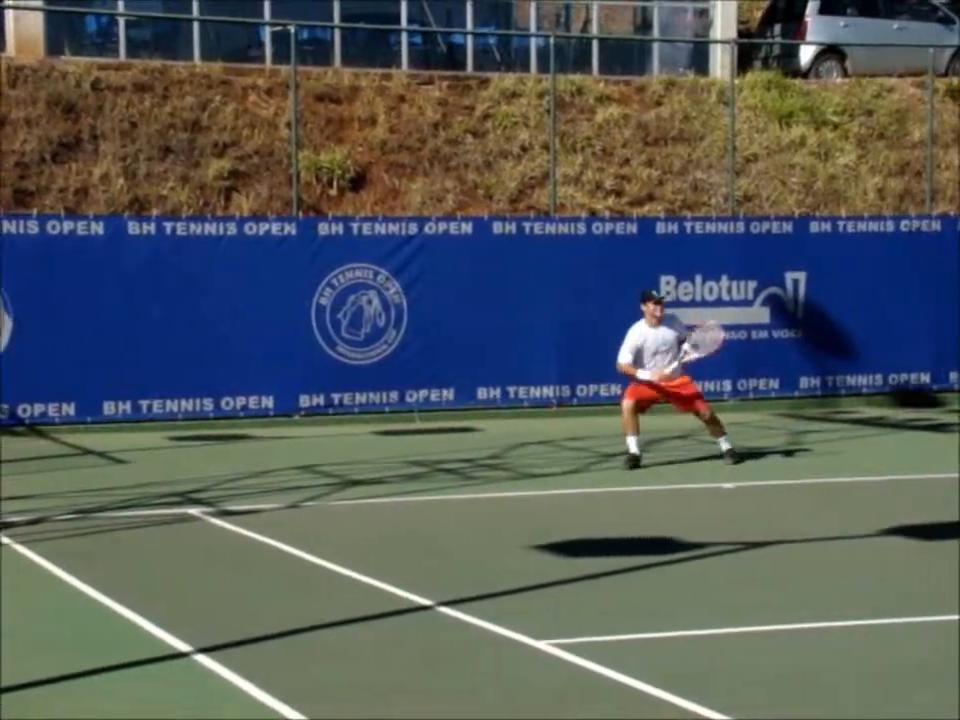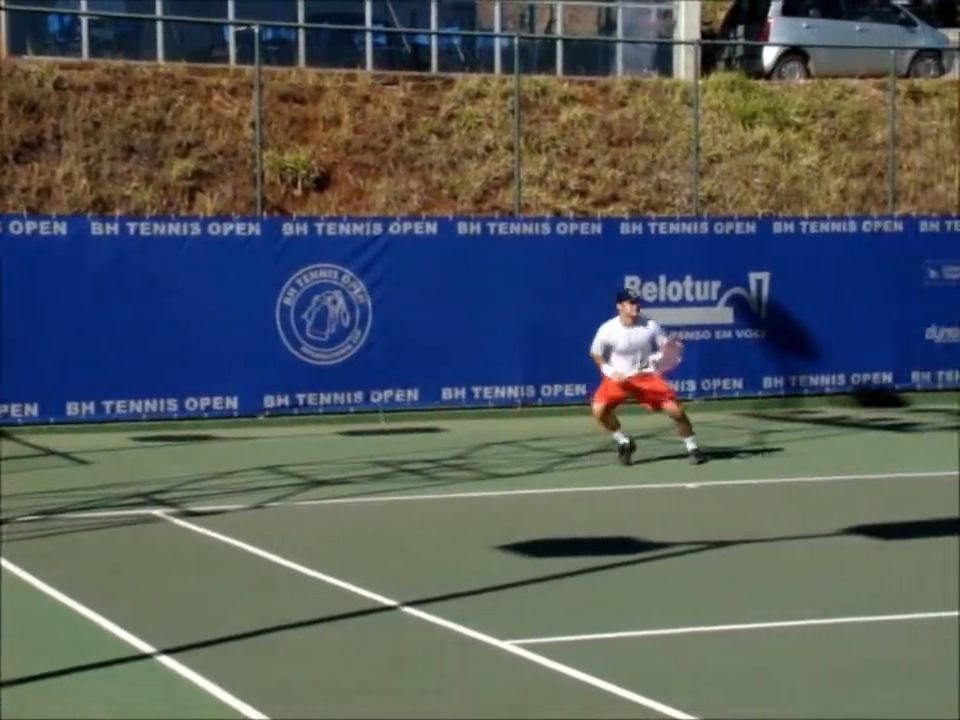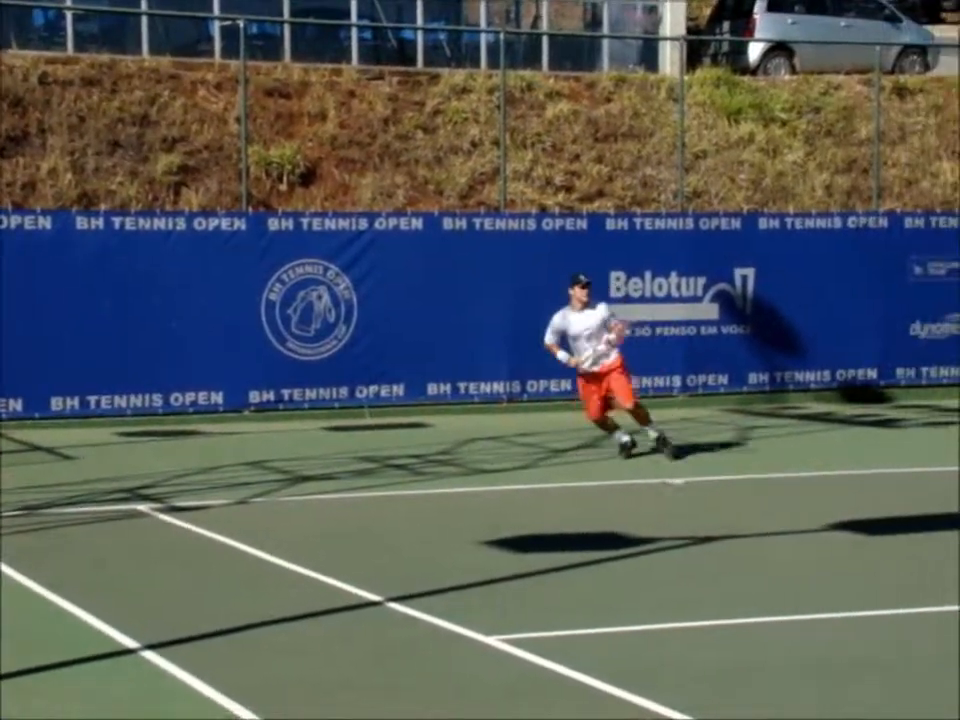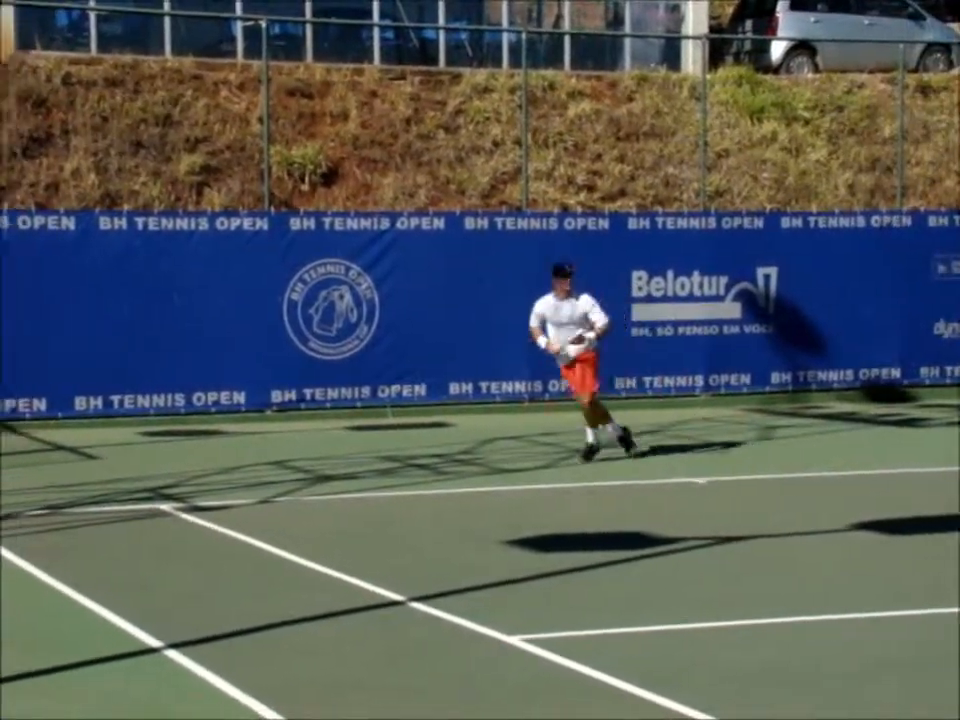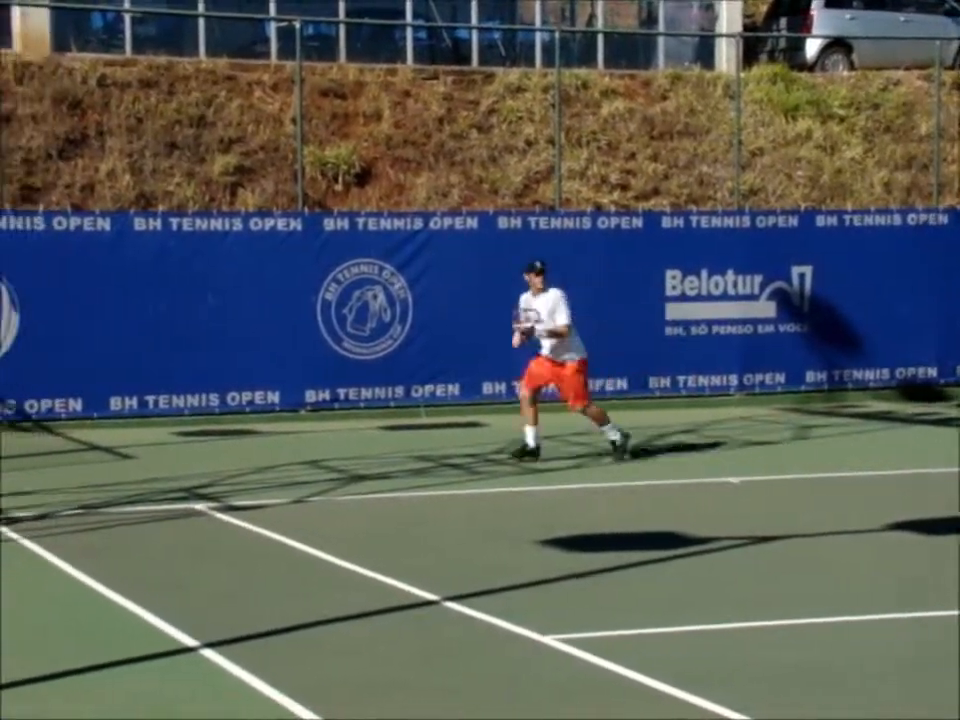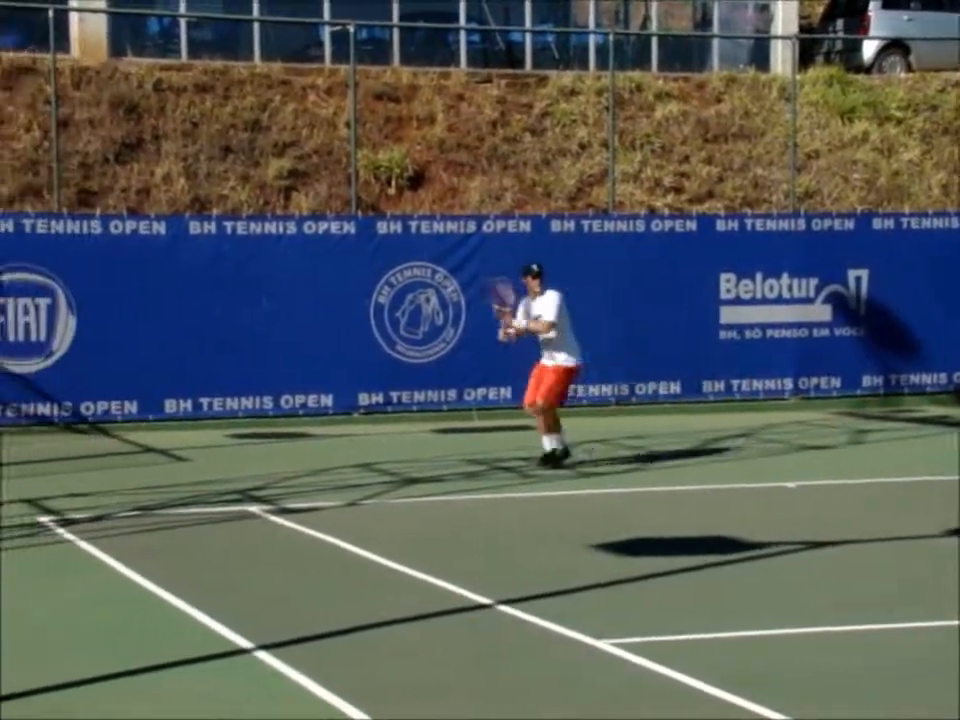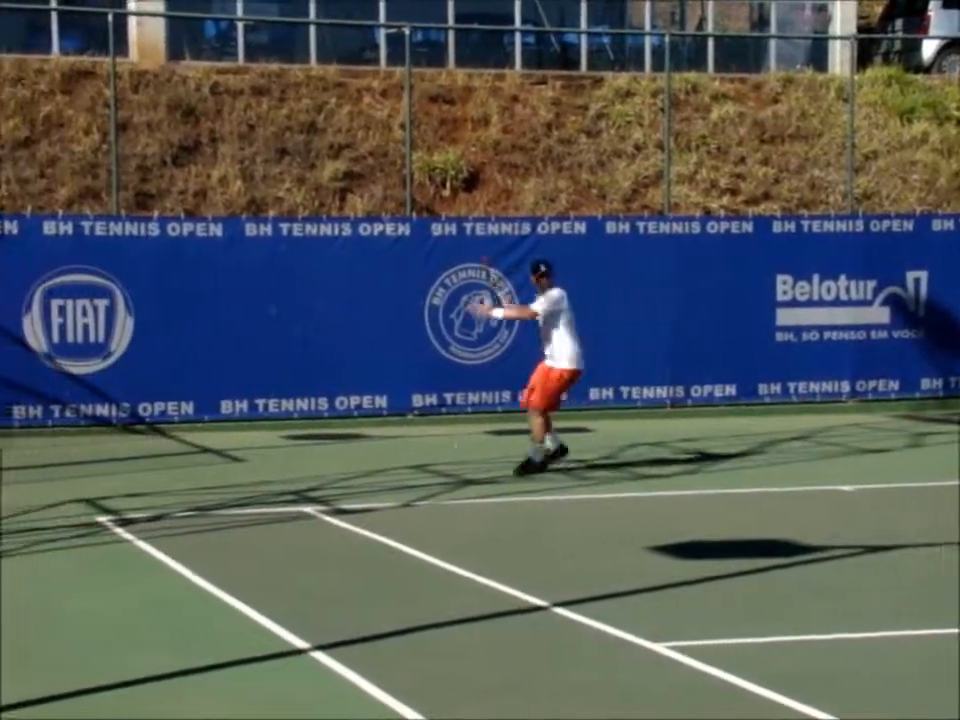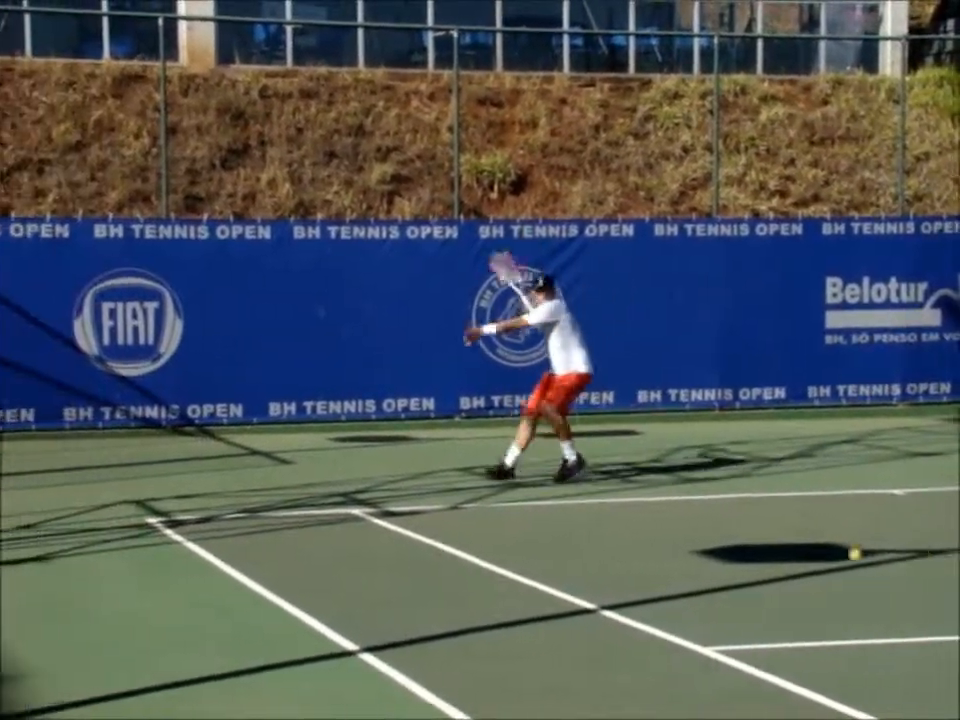
dt=0.2s
person 1, frame 1
left shoulder: (672, 321)
right shoulder: (635, 333)
left elbow: (685, 340)
right elbow: (622, 365)
right wrist: (647, 374)
left hip: (677, 379)
right hip: (647, 381)
left knee: (706, 414)
right knee: (628, 405)
left ankle: (727, 449)
right ankle: (634, 453)
person 1, frame 2
left shoulder: (650, 325)
right shoulder: (607, 330)
left elbow: (666, 346)
right elbow: (595, 354)
left wrist: (660, 358)
right wrist: (610, 372)
left hip: (647, 376)
right hip: (617, 378)
left knee: (675, 410)
right knee: (599, 409)
left ankle: (692, 448)
right ankle: (624, 443)
person 1, frame 3
left shoulder: (601, 309)
right shoulder: (560, 318)
left elbow: (617, 327)
right elbow: (549, 344)
left wrist: (615, 336)
right wrist: (565, 357)
left hip: (611, 364)
right hip: (586, 373)
left knee: (630, 405)
right knee: (596, 416)
left ankle: (658, 438)
right ankle: (625, 439)
person 1, frame 4
left shoulder: (585, 301)
right shoulder: (542, 304)
left elbow: (603, 326)
right elbow: (534, 328)
left wrist: (589, 337)
right wrist: (545, 343)
left hip: (585, 355)
right hip: (565, 360)
left knee: (586, 400)
right knee: (587, 402)
left ankle: (592, 442)
right ankle: (619, 433)
person 1, frame 5
left shoulder: (556, 296)
right shoulder: (525, 299)
left elbow: (565, 331)
right elbow: (523, 323)
left wrist: (534, 329)
right wrist: (520, 333)
left hip: (571, 358)
right hip: (547, 357)
left knee: (581, 405)
right knee: (525, 393)
left ankle: (617, 438)
right ankle: (532, 445)
person 1, frame 6
left shoulder: (553, 297)
right shoulder: (526, 303)
left elbow: (547, 327)
right elbow: (517, 330)
left wrist: (517, 323)
right wrist: (507, 331)
left hip: (566, 362)
right hip: (547, 361)
left knee: (542, 404)
right knee: (531, 406)
left ankle: (556, 448)
right ankle: (558, 448)
person 1, frame 7
left shoulder: (557, 295)
right shoulder: (542, 297)
left elbow: (528, 313)
left wrist: (493, 311)
right wrist: (504, 311)
left hip: (566, 366)
right hip: (551, 361)
left knee: (535, 408)
right knee: (530, 403)
left ankle: (536, 459)
right ankle: (554, 446)
person 1, frame 8
left shoulder: (554, 307)
right shoulder: (545, 310)
left elbow: (519, 323)
left wrist: (483, 330)
left hip: (576, 371)
right hip: (558, 372)
left knee: (548, 407)
right knee: (530, 413)
left ankle: (572, 459)
right ankle: (508, 465)
